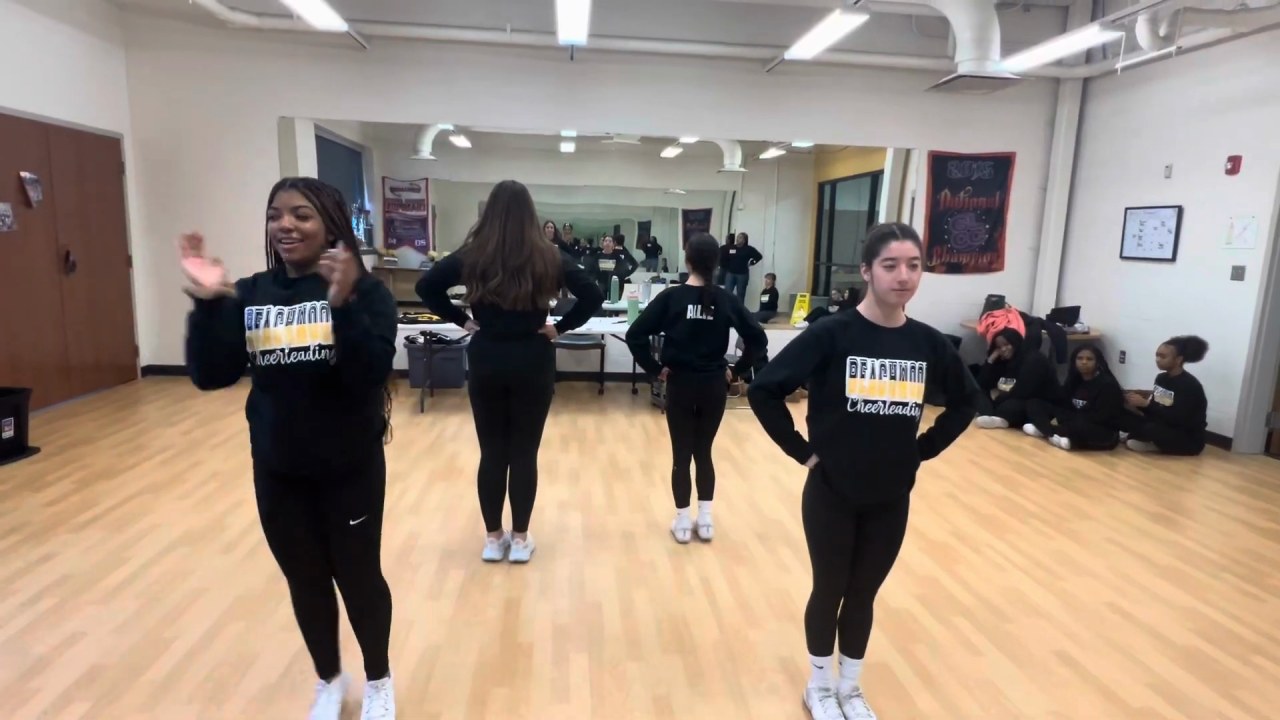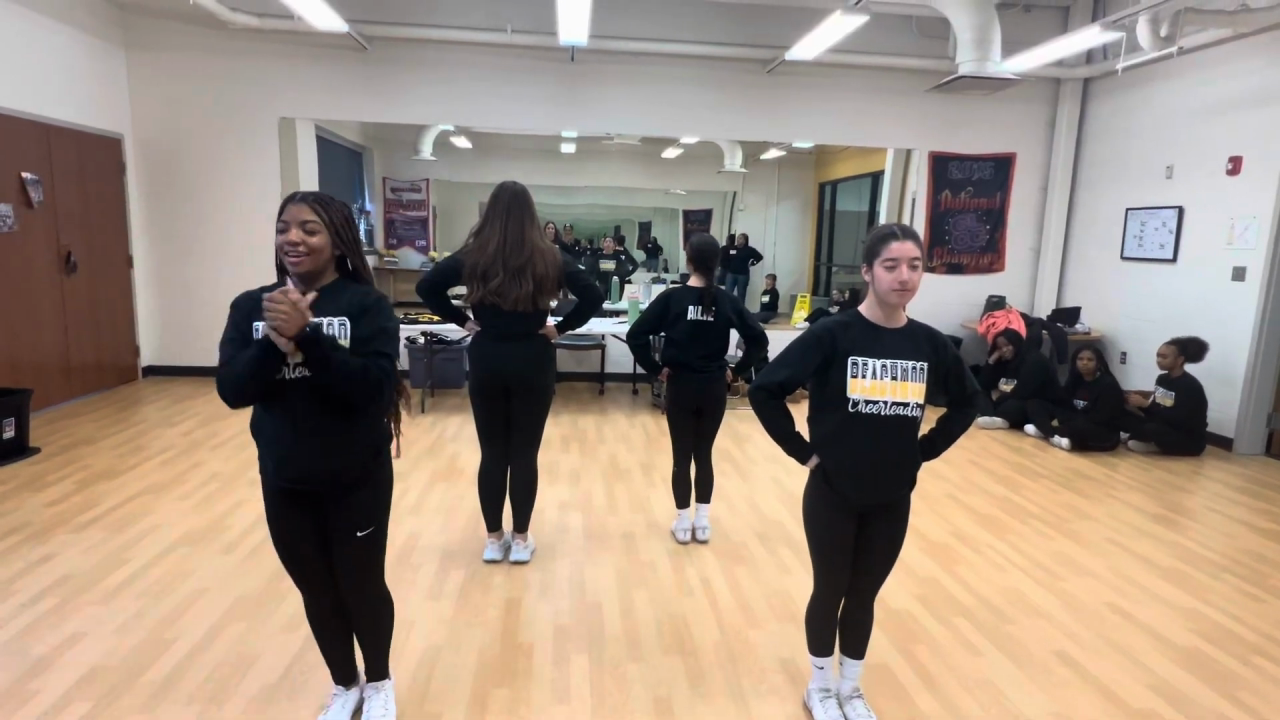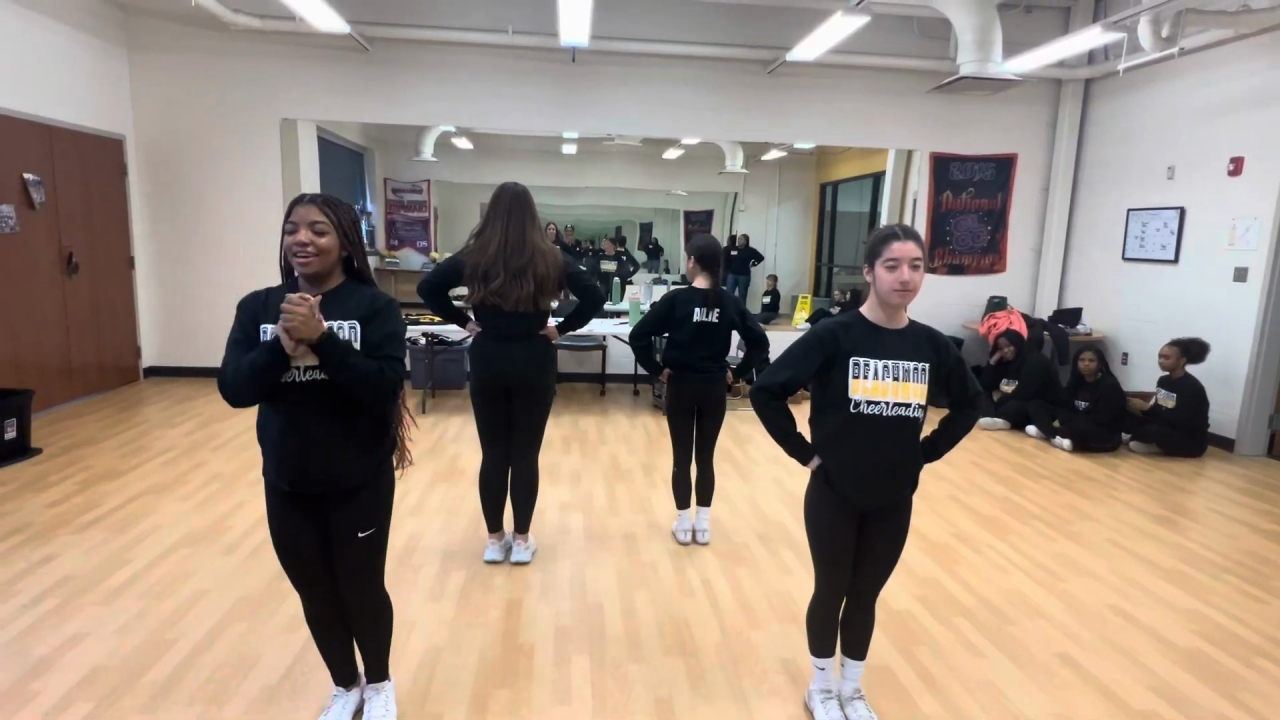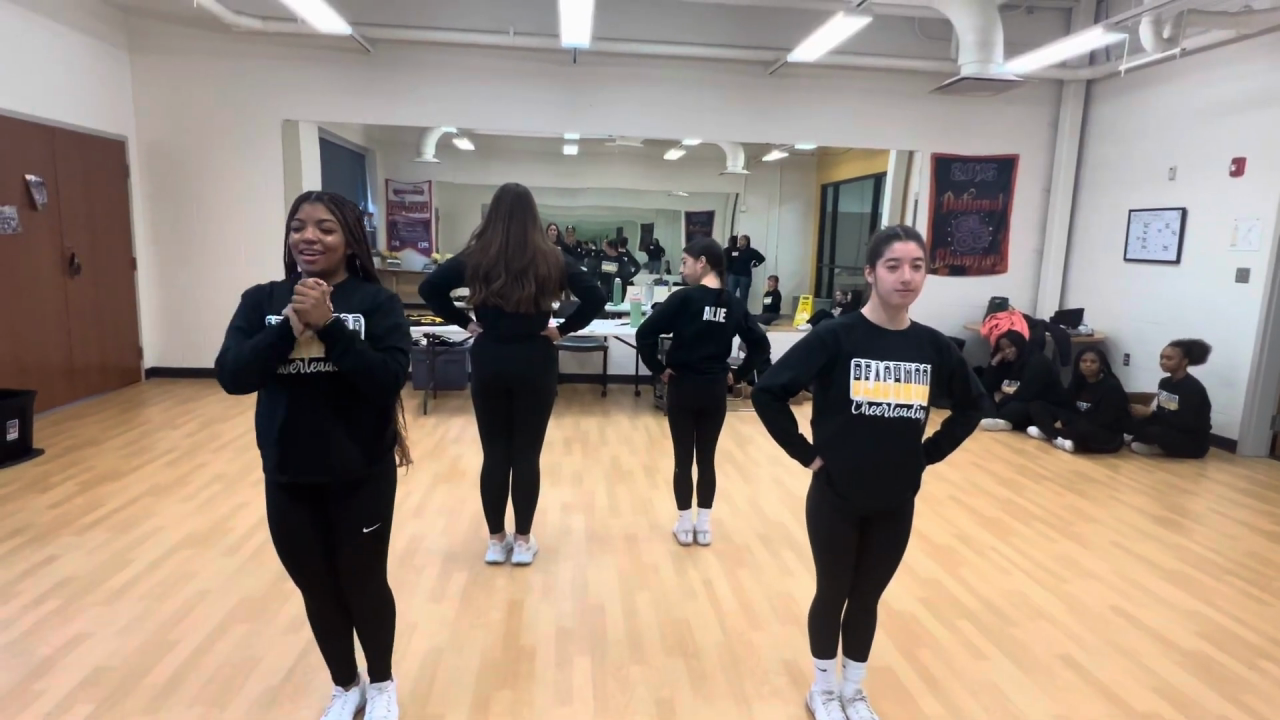
dt=0.1s
person 1, frame 1
left shoulder: (366, 292)
right shoulder: (249, 295)
left elbow: (372, 369)
right elbow: (209, 374)
left wrist: (343, 302)
right wrist: (207, 302)
left hip: (351, 465)
right hip: (277, 466)
left knee: (358, 576)
right knee: (305, 581)
person 1, frame 2
left shoulder: (367, 304)
right shoulder: (251, 307)
left elbow: (372, 386)
right elbow: (233, 390)
left wrist: (308, 335)
right wrist: (275, 343)
left hip: (357, 477)
right hip: (284, 479)
left knee: (361, 585)
right knee: (316, 590)
person 1, frame 3
left shoulder: (375, 307)
right shoulder: (257, 308)
left elbow: (384, 388)
right elbow: (234, 389)
left wrist: (320, 338)
right wrist: (282, 346)
left hip: (360, 480)
right hip: (287, 482)
left knee: (361, 589)
right knee: (315, 593)
person 1, frame 4
left shoulder: (377, 304)
right shoulder: (262, 302)
left elbow: (387, 381)
right elbow: (231, 374)
left wrist: (329, 325)
right wrist: (291, 329)
left hip: (362, 474)
right hip: (288, 477)
left knee: (364, 584)
right knee: (317, 589)
person 2, frame 1
left shoulder: (929, 342)
right shoulder: (831, 334)
left elbow: (965, 401)
right elbow: (764, 390)
left wrist: (924, 449)
right wrist: (802, 450)
left hip: (891, 498)
right hip: (831, 493)
left knee: (864, 594)
right knee: (829, 590)
person 2, frame 2
left shoulder: (930, 343)
right shoulder: (832, 334)
left elbow: (967, 402)
right elbow: (764, 390)
left wrist: (924, 450)
right wrist: (803, 450)
left hip: (893, 499)
right hip: (832, 494)
left knee: (864, 594)
right knee: (830, 591)
person 2, frame 3
left shoulder: (931, 344)
right shoulder: (834, 335)
left elbow: (969, 403)
right elbow: (765, 391)
left wrist: (928, 452)
right wrist: (805, 451)
left hip: (894, 500)
right hip: (834, 495)
left knee: (866, 596)
right knee: (830, 592)
person 2, frame 4
left shoulder: (934, 345)
right shoulder: (835, 337)
left elbow: (971, 405)
right elbow: (767, 392)
left wrist: (929, 453)
right wrist: (807, 452)
left hip: (896, 502)
right hip: (835, 497)
left knee: (867, 597)
right knee: (832, 593)
person 3, frame 1
left shoulder: (471, 256)
right shoulder: (547, 258)
left elbow: (426, 287)
right elbow: (593, 296)
left wrist: (462, 320)
right wrist: (560, 327)
left hip: (485, 361)
right hip: (532, 362)
left knee: (491, 452)
right knee: (524, 453)
left ankle: (493, 538)
right ankle: (520, 539)
person 3, frame 2
left shoulder: (472, 256)
right shoulder: (548, 259)
left elbow: (427, 287)
right elbow: (593, 296)
left wrist: (463, 320)
right wrist: (561, 327)
left hip: (486, 361)
right hip: (532, 363)
left knee: (492, 452)
right knee: (524, 453)
left ankle: (494, 538)
right ankle: (520, 539)
person 3, frame 3
left shoulder: (473, 257)
right shoulder: (549, 259)
left elbow: (428, 288)
right elbow: (594, 297)
left wrist: (463, 321)
right wrist: (562, 328)
left hip: (487, 362)
right hip: (533, 363)
left knee: (493, 453)
right knee: (525, 454)
left ankle: (494, 539)
right ankle: (521, 540)
person 3, frame 4
left shoulder: (475, 258)
right shoulder: (550, 260)
left elbow: (429, 288)
right elbow: (595, 298)
left wrist: (464, 322)
right wrist: (563, 328)
left hip: (488, 362)
right hip: (534, 364)
left knee: (494, 455)
right knee: (526, 455)
left ankle: (496, 540)
right ankle: (522, 541)
person 4, frame 1
left shoulder: (671, 297)
right shoulder: (726, 300)
left elbow: (635, 335)
right elbow: (758, 338)
left wrist: (655, 368)
right wrist: (736, 369)
left hip: (680, 384)
right hip: (714, 385)
left knee: (681, 455)
right knee: (704, 452)
left ankle: (683, 523)
right ankle: (705, 519)
person 4, frame 2
left shoulder: (672, 298)
right shoulder: (727, 301)
left elbow: (636, 335)
right elbow: (759, 340)
left wrist: (655, 368)
right wrist: (736, 371)
left hip: (680, 385)
right hip: (714, 387)
left knee: (682, 456)
right knee: (704, 454)
left ankle: (683, 523)
right ankle: (703, 521)
person 4, frame 3
left shoulder: (677, 299)
right shoulder: (730, 302)
left elbow: (638, 335)
right elbow: (760, 342)
left wrist: (656, 369)
right wrist: (736, 373)
left hip: (681, 385)
right hip: (715, 388)
left knee: (681, 457)
right knee: (705, 457)
left ankle: (684, 523)
right ankle: (703, 524)
person 4, frame 4
left shoulder: (685, 298)
right shoulder: (733, 304)
left elbow: (645, 333)
right elbow: (760, 345)
left wrist: (658, 368)
right wrist: (737, 374)
left hip: (683, 386)
right hip: (716, 389)
left knee: (683, 458)
right knee: (707, 457)
left ankle: (685, 525)
right ankle: (703, 525)
